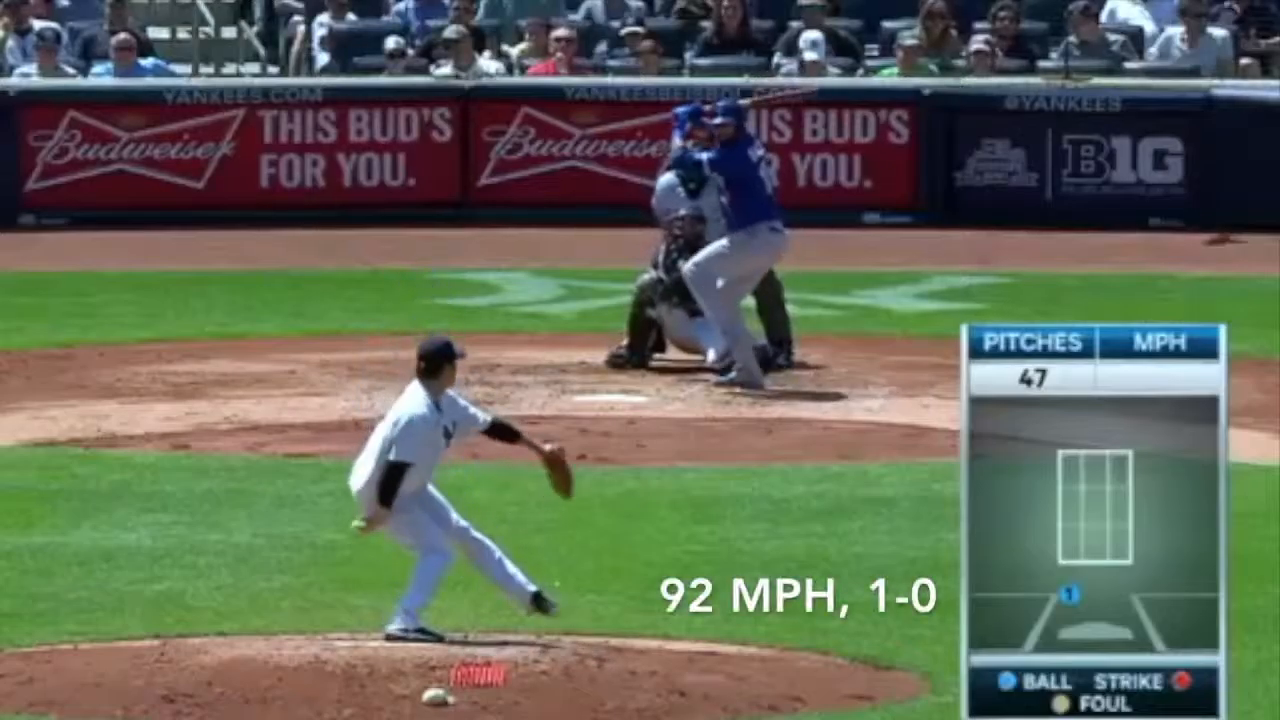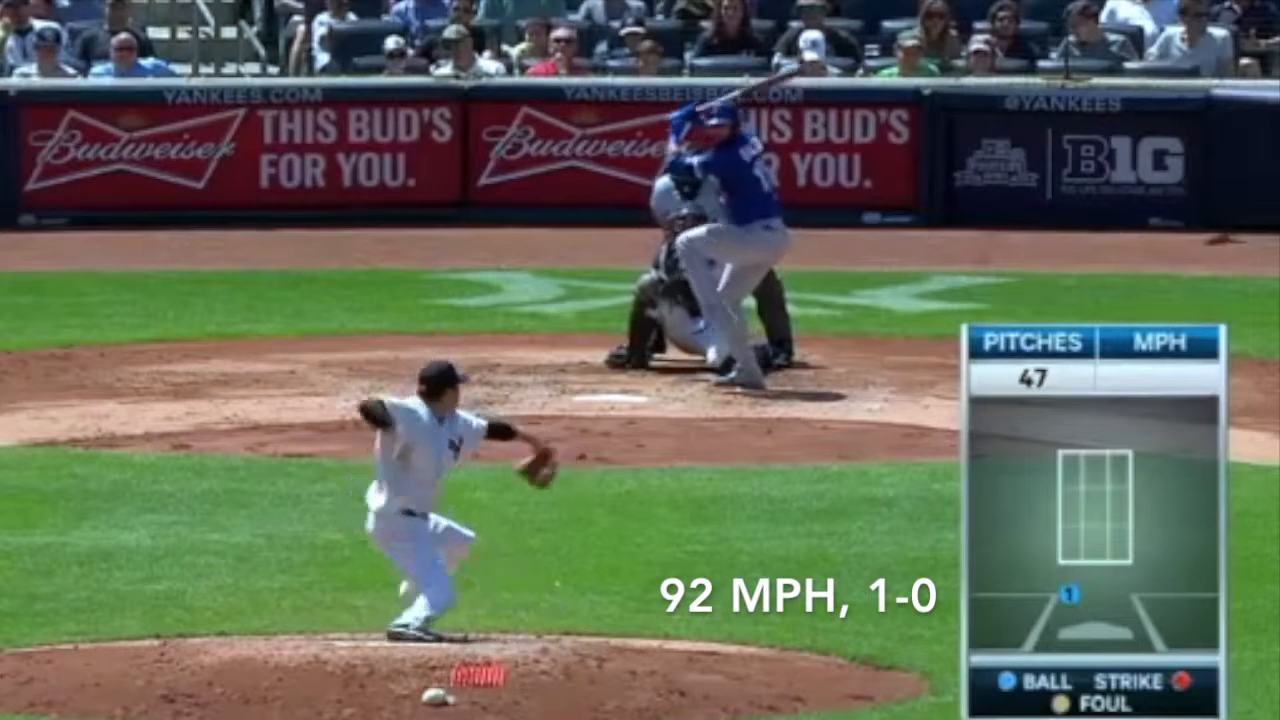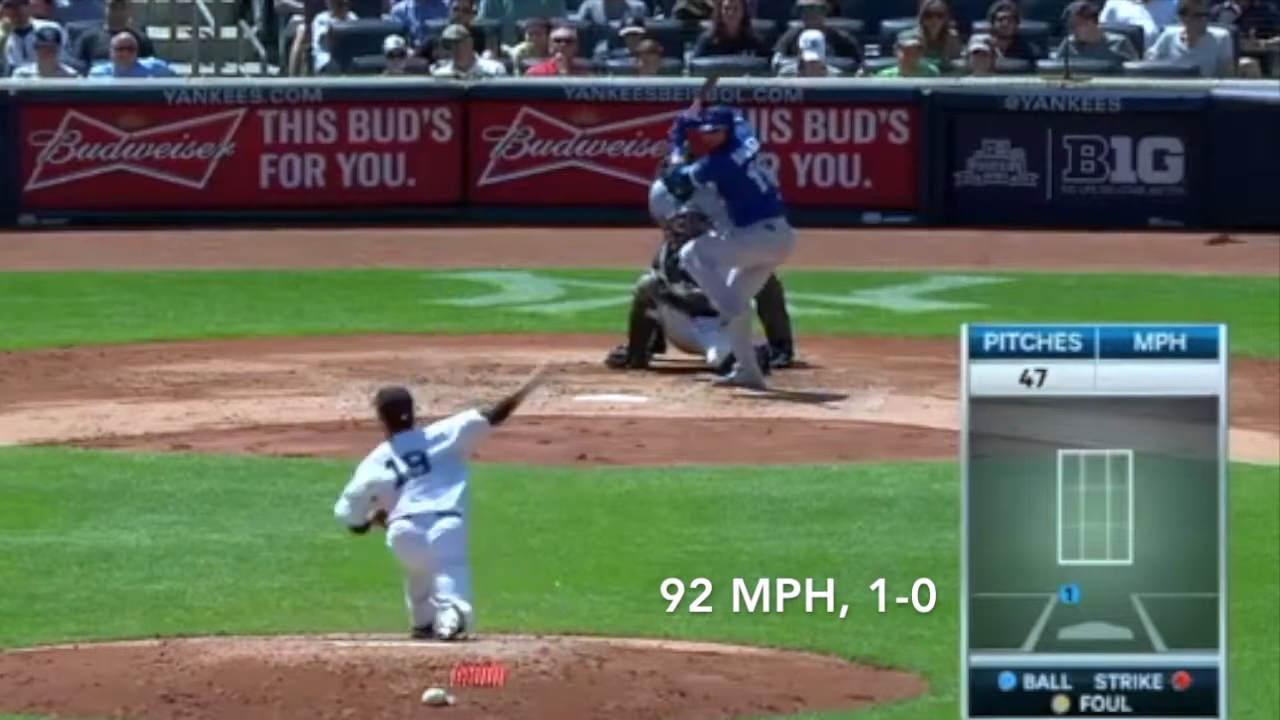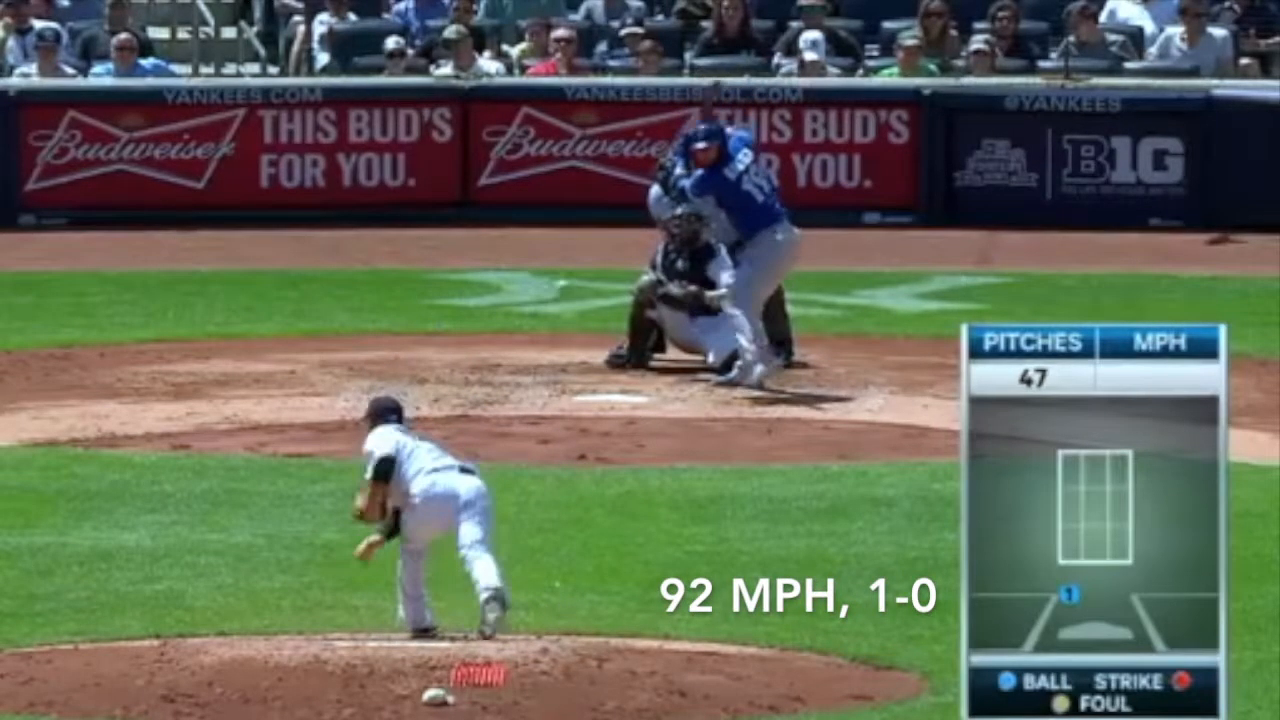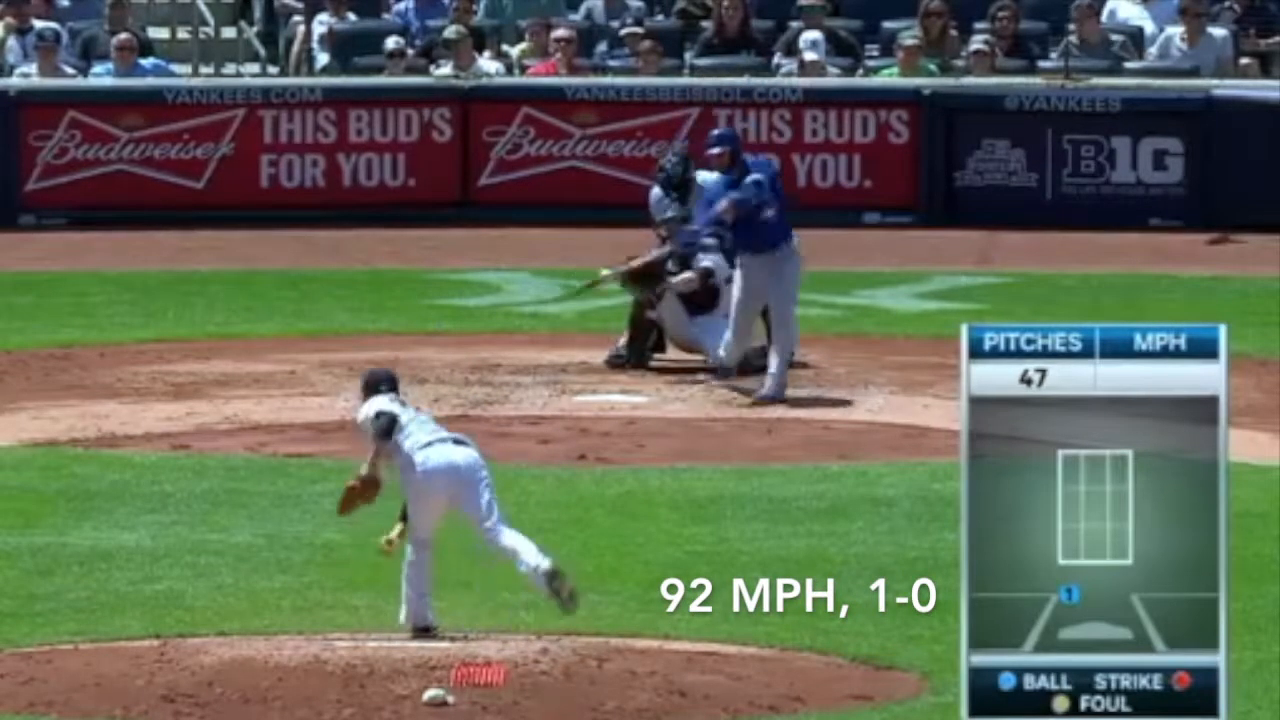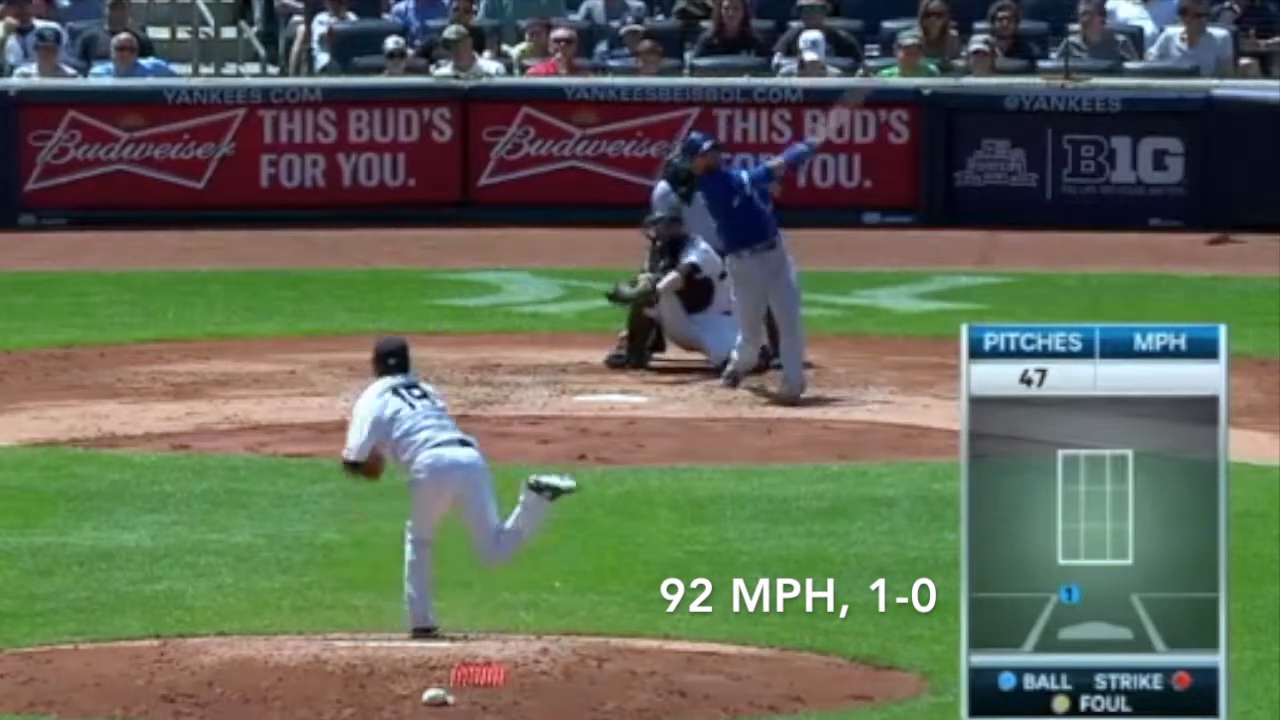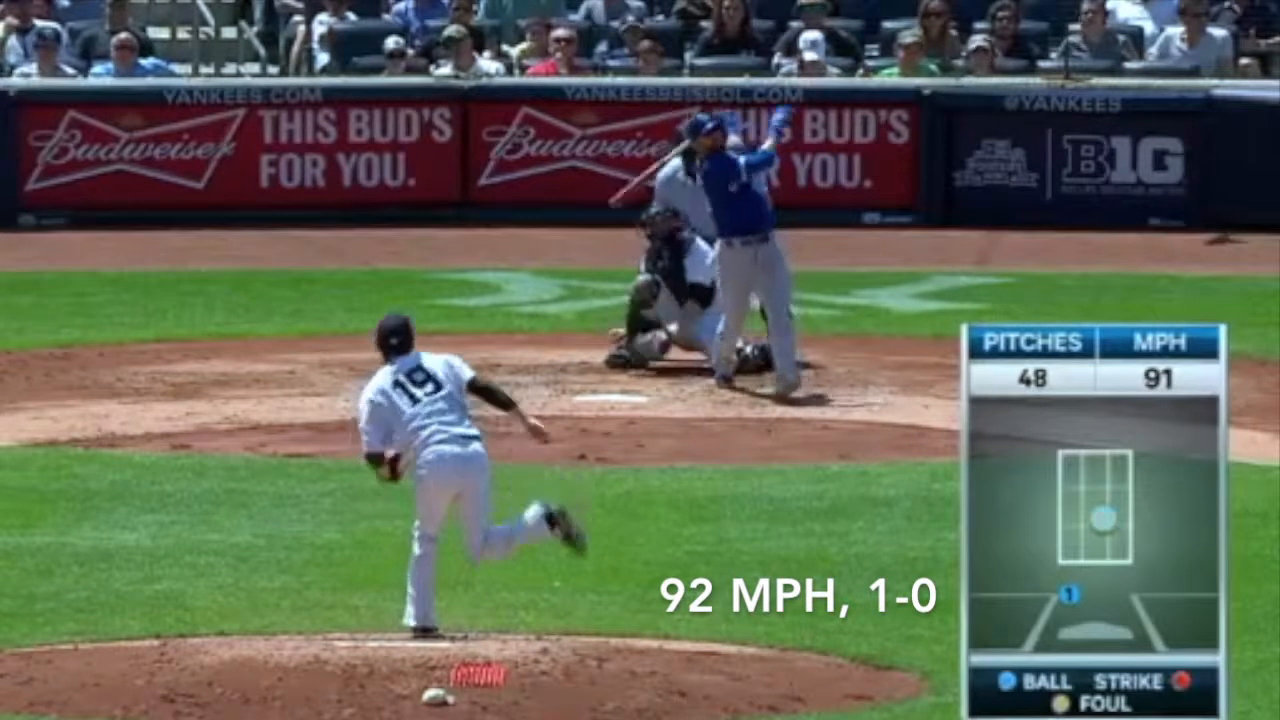
dt=0.2s
person 1, frame 1
left shoulder: (447, 402)
right shoulder: (418, 412)
left elbow: (487, 424)
right elbow: (395, 467)
left wrist: (537, 447)
right wrist: (379, 514)
left hip: (413, 487)
right hip: (382, 494)
left knee: (466, 536)
right knee: (438, 553)
left ankle: (527, 593)
person 1, frame 2
left shoulder: (455, 421)
right shoulder: (411, 415)
left elbow: (489, 427)
right elbow: (370, 408)
right wrist: (379, 416)
left hip: (415, 517)
right hip: (395, 522)
left knee: (461, 543)
left ankle: (418, 589)
person 1, frame 3
left shoulder: (372, 466)
right shoulder: (440, 436)
left elbow: (354, 523)
right elbow: (493, 416)
left wrist: (378, 515)
right wrist: (526, 388)
left hip: (405, 538)
right hip: (449, 533)
left ankle: (423, 622)
right ankle: (450, 615)
person 1, frame 4
left shoulder: (379, 437)
right shoulder: (416, 441)
left elbow: (385, 462)
right elbow: (401, 508)
left wrist: (370, 497)
right wrist: (379, 539)
left hip: (431, 489)
right hip: (470, 486)
left knee: (412, 551)
right knee: (475, 551)
left ankle: (419, 622)
right ankle: (490, 593)
person 1, frame 5
left shoulder: (372, 410)
right shoulder: (410, 413)
left elbow: (386, 419)
left wrist: (371, 464)
right wrist: (401, 526)
left hip: (429, 465)
right hip: (467, 458)
left knee: (420, 543)
right knee: (496, 529)
left ankle: (419, 621)
right ankle: (542, 570)
person 1, frame 6
left shoulder: (372, 399)
right shoulder: (427, 390)
left elbow: (354, 461)
left wrist: (368, 464)
left hip: (433, 466)
right hip: (470, 458)
left knee: (419, 541)
right knee: (495, 547)
left ankle: (420, 622)
right ankle: (536, 494)
person 1, frame 7
left shoulder: (375, 390)
right shoulder: (443, 363)
left elbow: (375, 456)
right elbow: (481, 387)
left wrist: (391, 467)
right wrist: (523, 417)
left hip: (435, 462)
right hip: (473, 454)
left knee: (425, 539)
right knee: (484, 546)
left ankle: (422, 621)
right ankle: (545, 520)
person 2, frame 1
left shoulder: (732, 154)
right shoulder: (746, 144)
right elbow: (720, 136)
left hip: (757, 235)
right hip: (764, 235)
left knee: (695, 272)
right knee: (722, 298)
left ankle: (735, 339)
right ankle: (746, 370)
person 2, frame 2
left shoulder: (723, 156)
right shoulder: (748, 140)
left elbow: (675, 166)
right elbow: (713, 133)
left wrist: (675, 130)
right wrist: (693, 118)
left hip: (757, 234)
right hip: (770, 235)
left knee: (687, 245)
right knee: (727, 298)
left ankle: (716, 317)
right ankle: (747, 371)
person 2, frame 3
left shoulder: (716, 163)
right shoulder: (747, 138)
left elbow: (673, 180)
right elbow: (736, 118)
left wrist: (678, 144)
right wrist: (695, 119)
left hip: (761, 234)
right hip: (777, 236)
left knee: (691, 254)
right knee: (735, 298)
left ankle: (728, 308)
right ankle: (747, 371)
person 2, frame 4
left shoulder: (711, 177)
right shoulder: (742, 147)
left elbow: (677, 190)
right elbow: (735, 132)
left wrist: (682, 158)
right wrist: (702, 133)
left hip: (771, 242)
right hip: (780, 240)
left knee: (739, 298)
right knee: (742, 303)
right ankle: (747, 369)
person 2, frame 5
left shoulder: (761, 167)
right shoulder: (714, 187)
left elbow: (750, 196)
right elbow: (707, 218)
left wrist: (718, 216)
left hip: (782, 255)
right hip: (749, 262)
left knee: (782, 316)
right knee: (739, 332)
right ankle: (726, 361)
person 2, frame 6
right shoulder: (711, 185)
right elbow: (763, 175)
right wrist: (800, 151)
left hip: (776, 253)
right hip: (745, 262)
left knee: (789, 317)
right knee: (752, 334)
right ankle: (739, 363)
person 2, frame 7
left shoulder: (730, 156)
right shoulder: (714, 167)
right elbow: (765, 159)
right wrist: (775, 128)
left hip: (766, 246)
right hip: (735, 251)
left knee: (780, 313)
right knee: (734, 319)
right ankle: (723, 365)
person 3, frame 1
right shoulder: (666, 252)
right elbow: (650, 291)
left hip: (709, 322)
right hip: (680, 322)
left knee: (722, 359)
right knee: (649, 284)
right ankle: (635, 351)
person 3, frame 2
right shoulder: (667, 251)
right hip: (681, 328)
left knee: (724, 359)
right knee: (649, 283)
left ankle: (768, 353)
right ankle: (636, 352)
person 3, frame 3
right shoulder: (666, 252)
right elbow: (650, 291)
left wrist: (700, 296)
left hip: (711, 323)
right hip: (681, 324)
left knee: (725, 359)
right knee: (648, 284)
right ankle: (636, 351)
person 3, frame 4
left shoulder: (715, 254)
right shoulder: (666, 251)
left elbow: (731, 294)
left wrist: (702, 296)
left hip: (714, 322)
right hip: (681, 325)
left knee: (726, 359)
right knee: (648, 285)
left ankle: (759, 351)
right ankle: (636, 351)
person 3, frame 5
left shoulder: (703, 251)
right shoulder: (663, 253)
left elbow: (699, 278)
left wrist: (666, 282)
right wrist: (631, 334)
left hip: (714, 322)
right hip: (683, 325)
left knee: (728, 361)
right knee: (648, 288)
left ankle: (760, 354)
right ankle: (635, 352)
person 3, frame 6
left shoulder: (696, 248)
right shoulder: (658, 251)
left elbow: (682, 276)
left wrist: (652, 290)
right wrist: (633, 329)
left hip: (715, 320)
right hip: (682, 324)
left knee: (733, 360)
right knee: (649, 287)
left ankle: (764, 353)
right ankle: (634, 351)
person 3, frame 7
left shoulder: (696, 250)
right shoulder: (654, 252)
left elbow: (697, 298)
right elbow: (644, 294)
left wrist: (669, 332)
right wrist: (630, 328)
left hip: (709, 317)
right hip: (677, 320)
left knee: (736, 361)
right knee: (644, 284)
left ankle: (761, 353)
right ankle: (632, 349)
